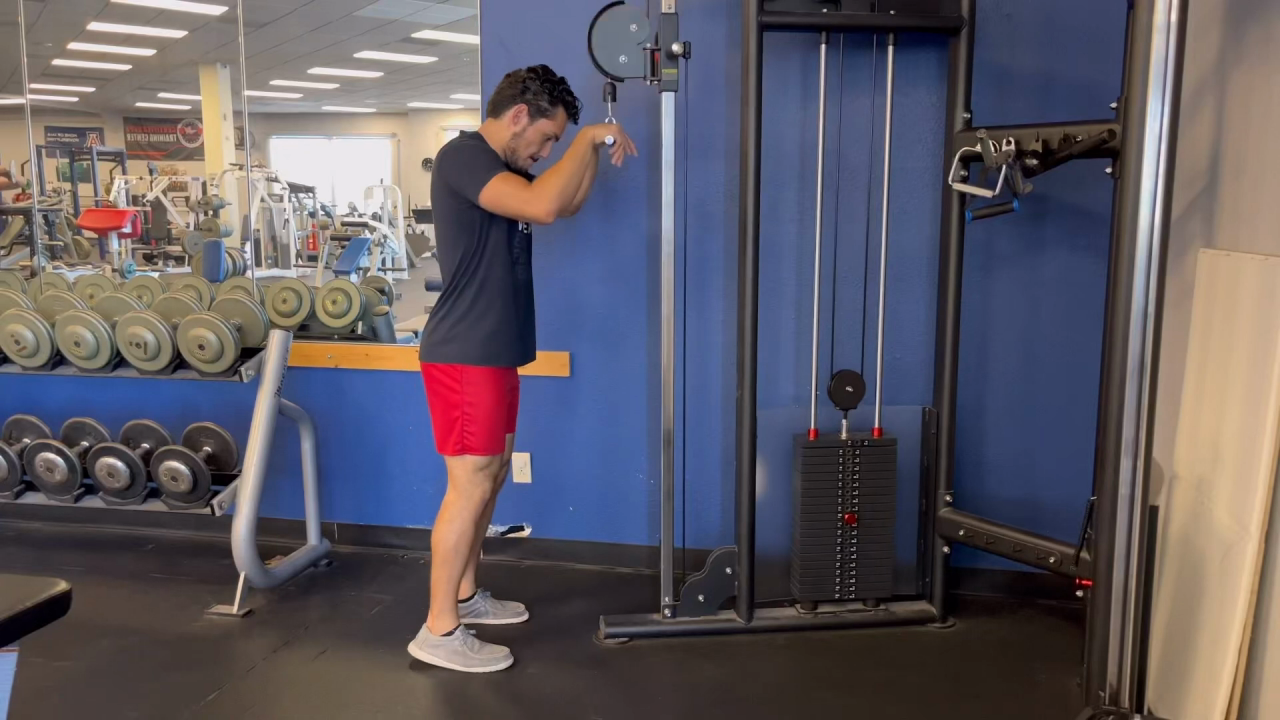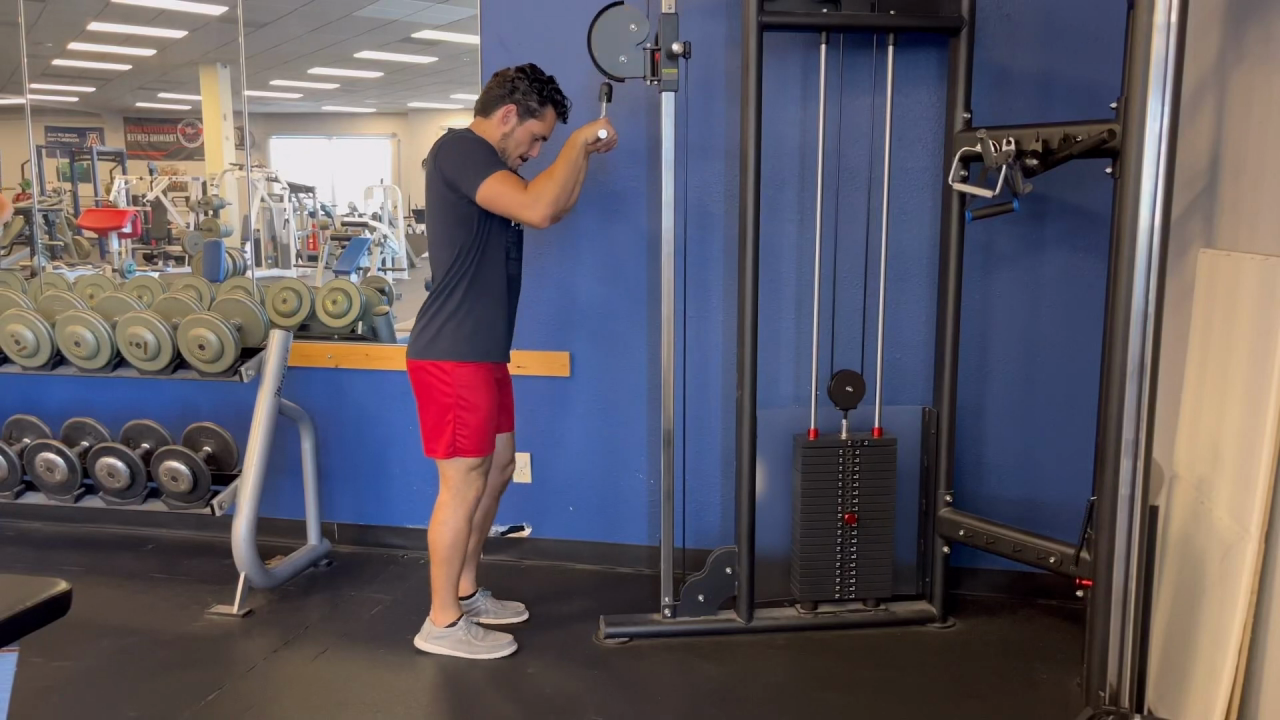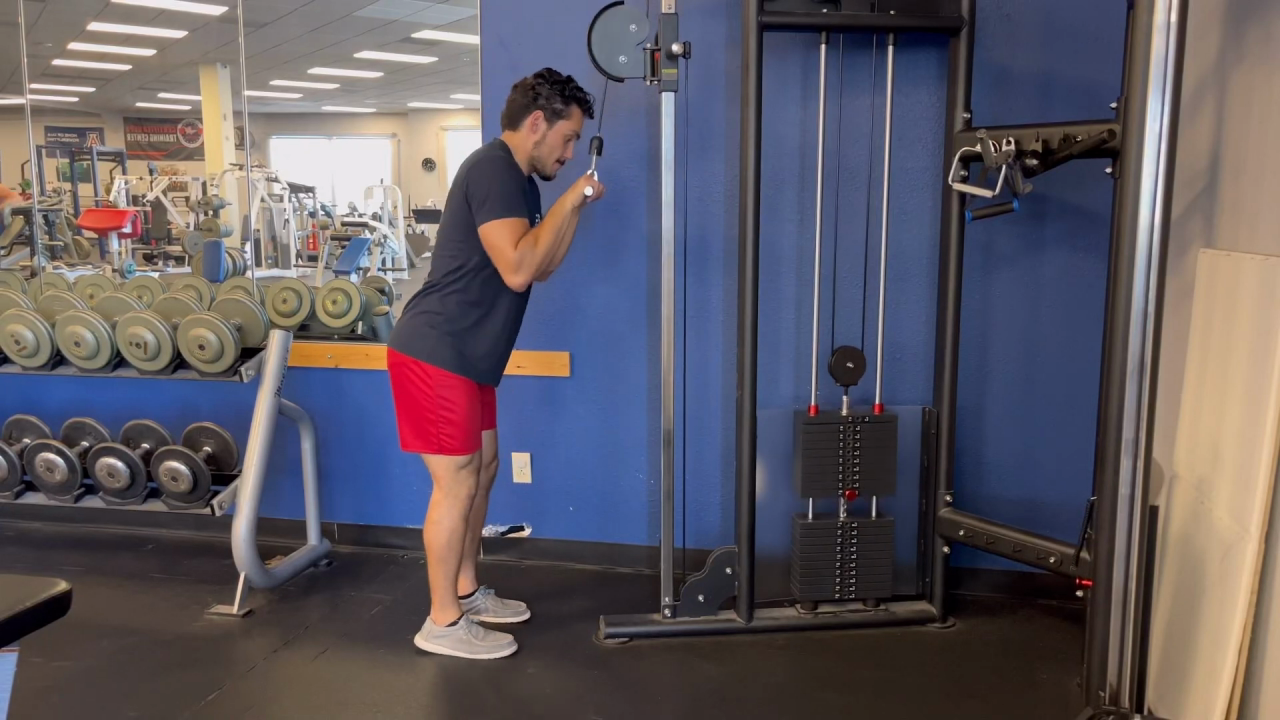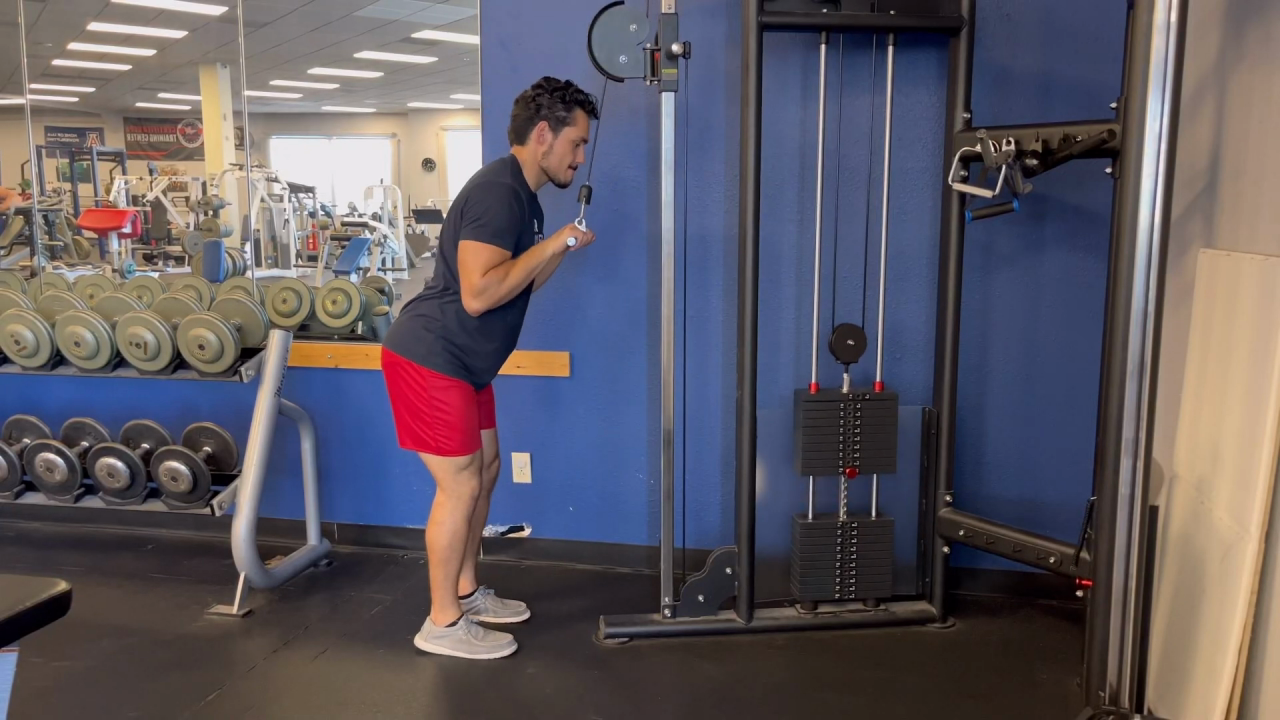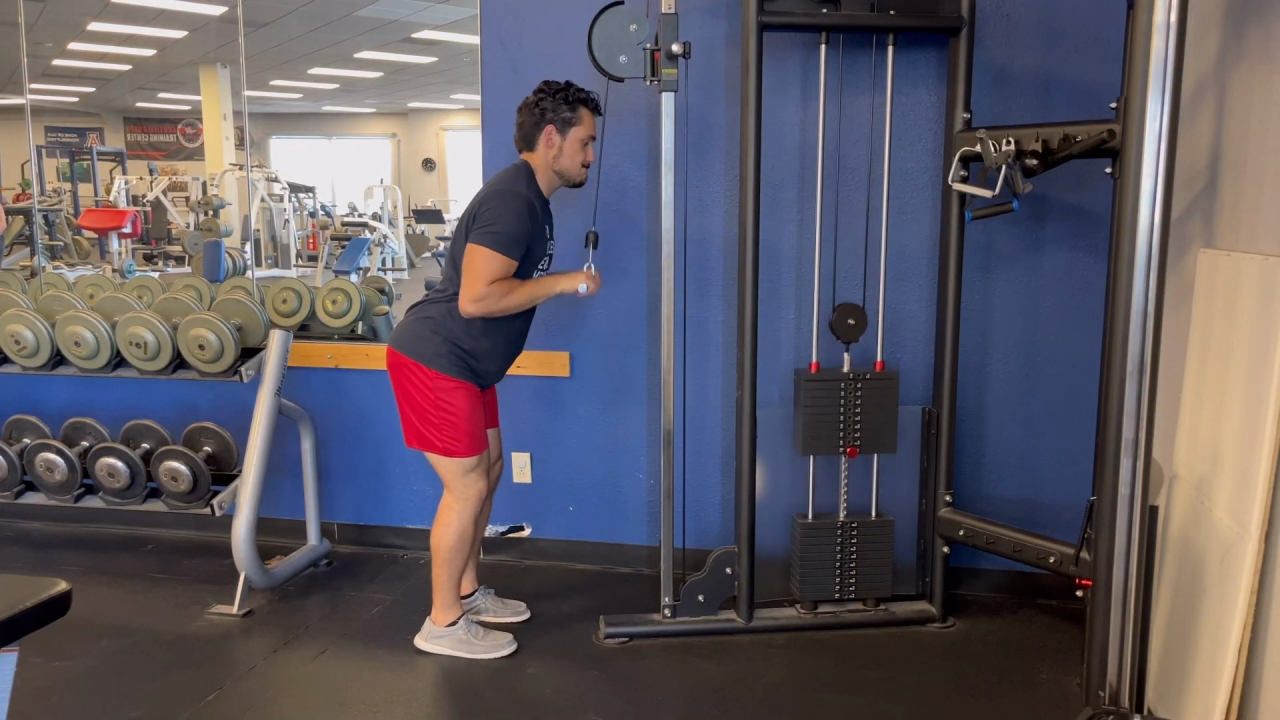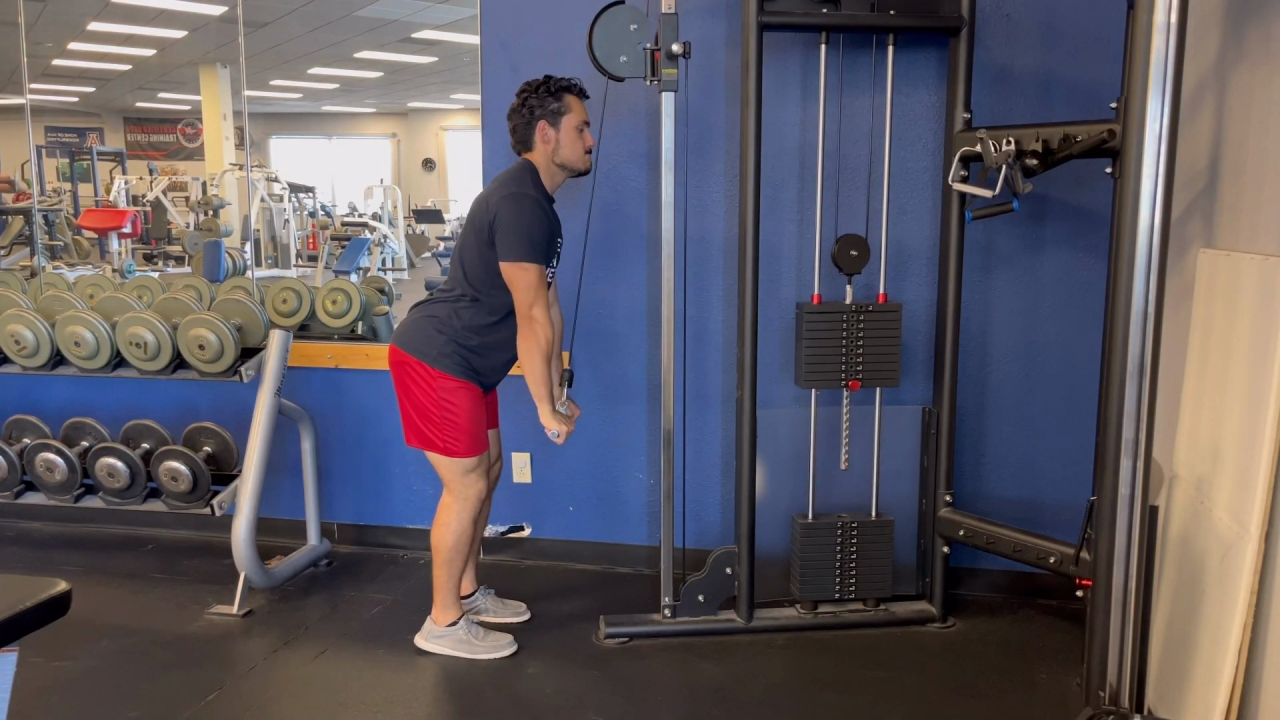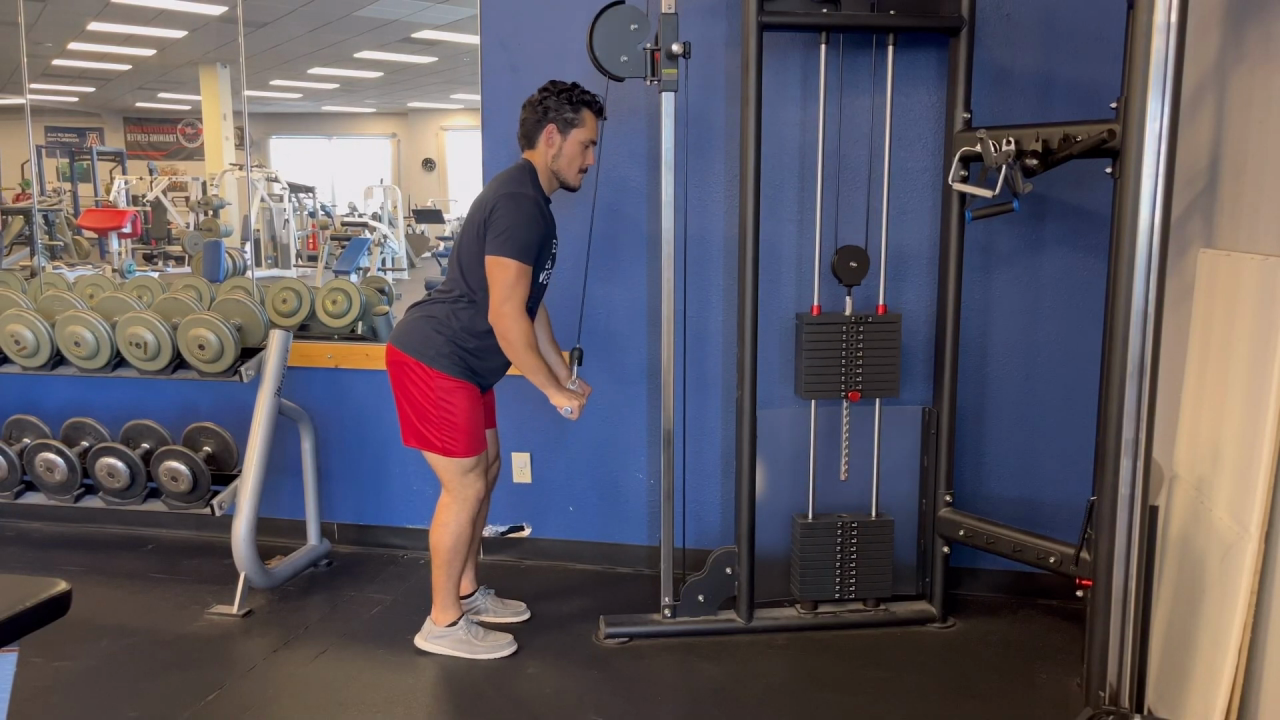
dt=0.7s
person 1, frame 1
left shoulder: (499, 166)
right shoulder: (464, 158)
left elbow: (565, 205)
right elbow: (543, 207)
left wrist: (594, 147)
right wrist: (587, 138)
left hip: (492, 351)
right hip: (463, 355)
left knee: (490, 476)
right knee: (469, 487)
left ankle: (464, 593)
right ankle: (439, 630)
person 1, frame 2
left shoulder: (489, 163)
right shoulder: (459, 150)
left elbow: (554, 207)
right elbow: (537, 210)
left wrist: (584, 152)
right wrist: (577, 141)
left hip: (481, 350)
right hip: (453, 354)
left knee: (496, 468)
right knee: (464, 483)
left ankle: (466, 591)
right ankle: (442, 622)
person 1, frame 3
left shoulder: (516, 178)
right shoulder: (493, 169)
left elbow: (542, 267)
right elbow: (517, 272)
left wrist: (575, 203)
right wrist: (569, 200)
left hip: (465, 353)
right hip: (434, 353)
left knee: (482, 469)
right knee: (456, 484)
left ankle: (466, 591)
right ankle: (443, 622)
person 1, frame 4
left shoulder: (520, 193)
right shoulder: (498, 191)
left elbow: (519, 285)
right elbow: (478, 294)
left wrist: (563, 247)
right wrist: (552, 244)
left hip: (460, 359)
right hip: (428, 357)
left knee: (484, 470)
right knee: (460, 486)
left ankle: (467, 591)
right ankle: (444, 623)
person 1, frame 5
left shoulder: (528, 196)
right shoulder: (513, 199)
right elbow: (476, 298)
left wrist: (567, 278)
right wrist: (564, 283)
left hip: (461, 360)
right hip: (434, 359)
left knee: (487, 470)
right knee: (468, 487)
left ankle: (467, 592)
right ankle: (444, 623)
person 1, frame 6
left shoulder: (532, 197)
right shoulder: (522, 203)
left elbow: (547, 308)
right elbow: (532, 319)
left wrist: (558, 393)
right wrist: (546, 408)
left hip: (461, 357)
right hip: (436, 358)
left knee: (487, 470)
right knee: (468, 487)
left ankle: (467, 593)
right ankle: (444, 623)
person 1, frame 7
left shoulder: (528, 198)
right shoulder: (519, 203)
left elbow: (529, 306)
right elbow: (506, 316)
left wrist: (564, 375)
right wrist: (555, 392)
left hip: (459, 358)
right hip: (433, 358)
left knee: (484, 470)
right knee: (465, 486)
left ankle: (466, 592)
right ankle: (444, 622)
